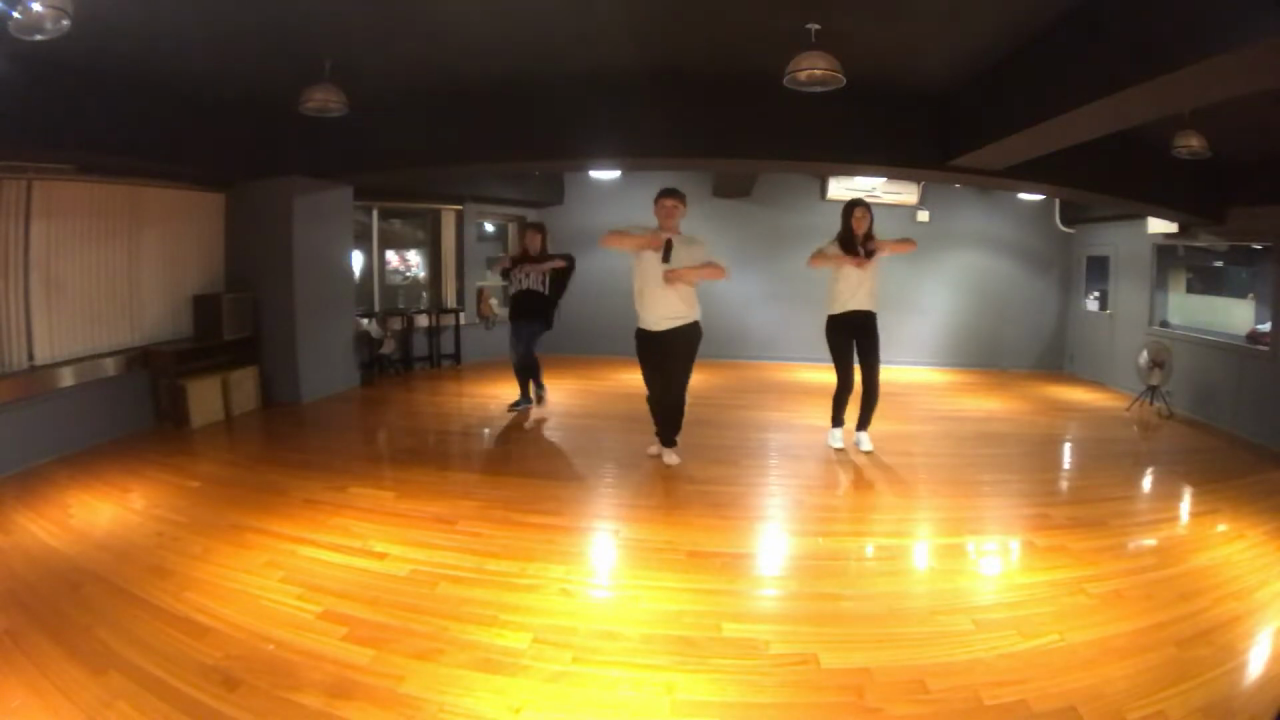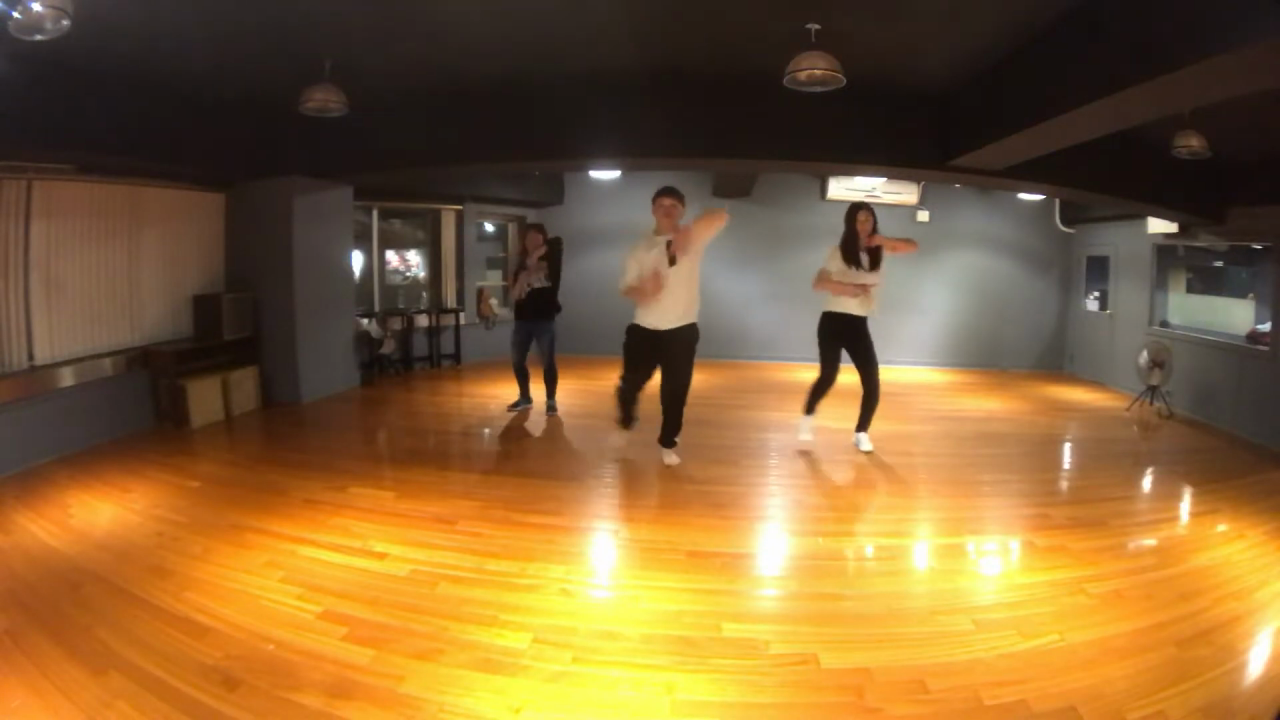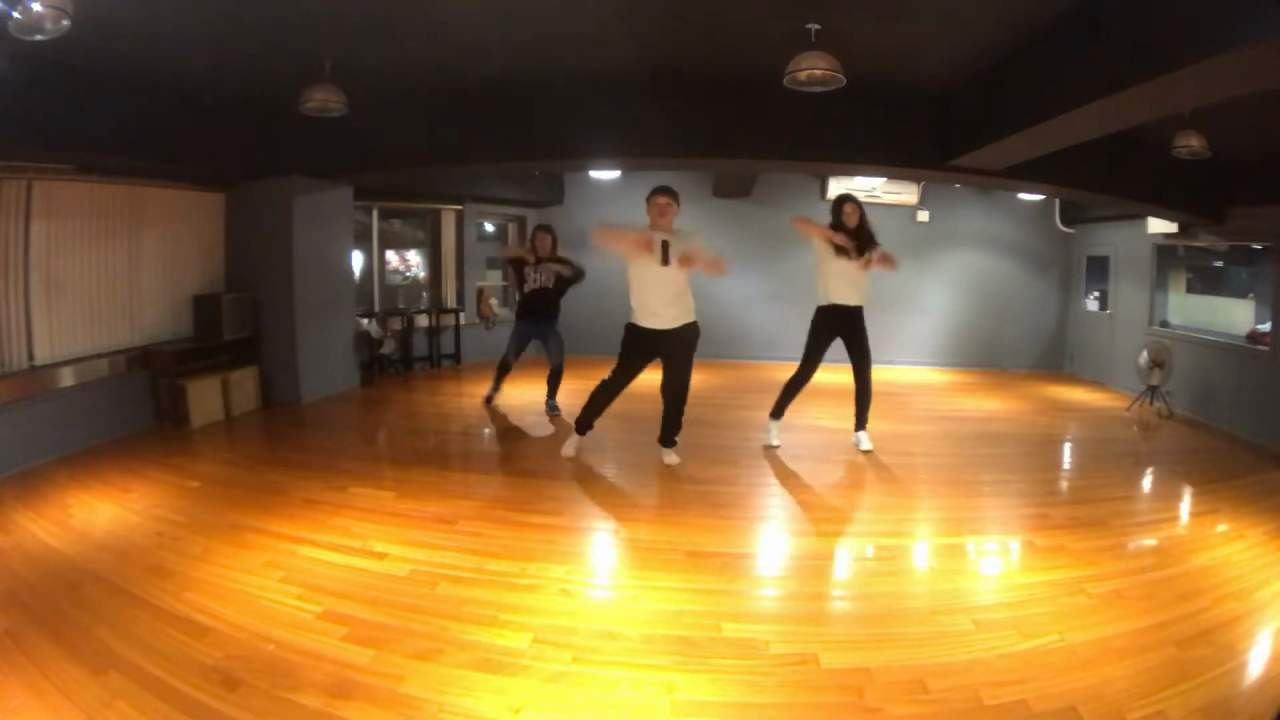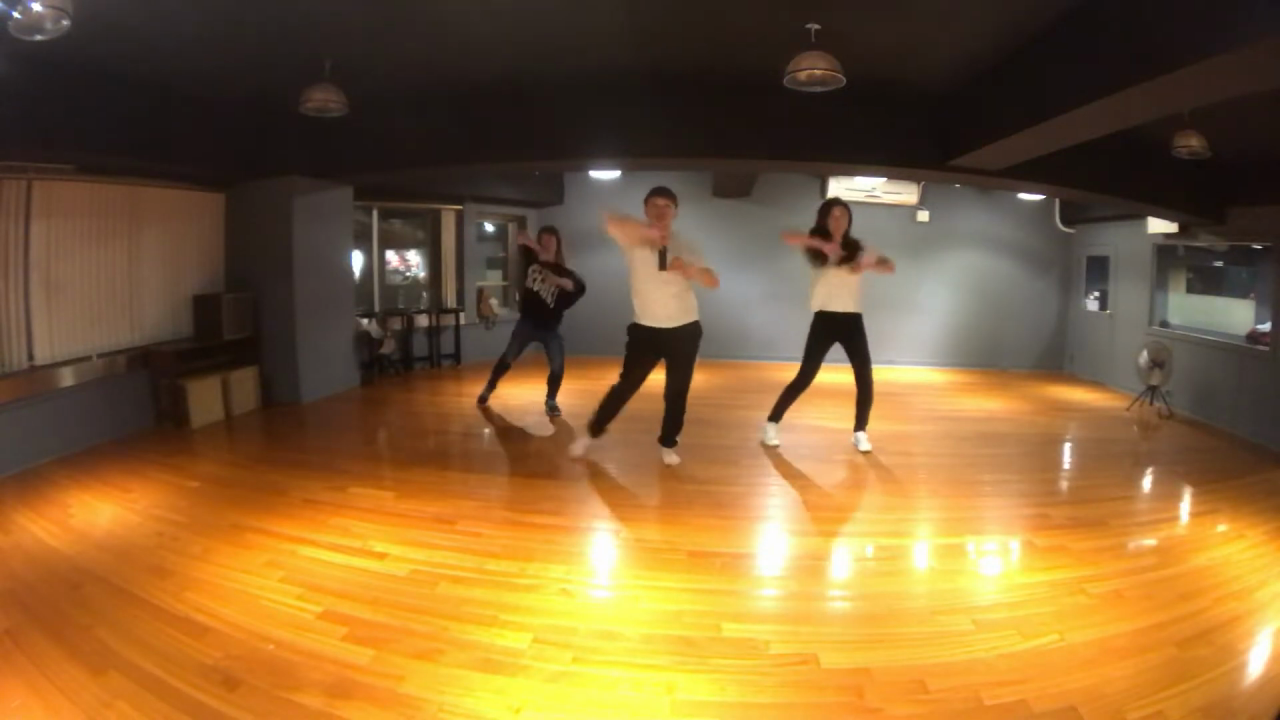
dt=0.2s
person 1, frame 1
left shoulder: (694, 246)
right shoulder: (642, 238)
left elbow: (719, 272)
right elbow: (608, 240)
left wrist: (683, 272)
right wrist: (645, 240)
left hip: (683, 328)
right hip: (648, 330)
left knee: (675, 389)
right knee: (655, 391)
left ankle: (668, 444)
right ankle: (662, 438)
person 1, frame 2
left shoulder: (693, 238)
right shoulder: (641, 250)
left elbow: (721, 216)
right elbow: (627, 290)
left wrist: (685, 234)
right wrist: (644, 290)
left hip: (682, 330)
right hip: (644, 330)
left knee: (675, 391)
right knee: (630, 385)
left ankle: (667, 444)
right ankle: (625, 424)
person 1, frame 3
left shoulder: (685, 242)
right shoulder: (635, 241)
left elbow: (718, 268)
right elbow: (600, 236)
left wrist: (698, 260)
right wrist: (634, 239)
left hip: (682, 330)
right hip: (643, 329)
left knee: (675, 391)
right knee: (616, 381)
left ankle: (667, 444)
right ankle: (579, 432)
person 1, frame 4
left shoulder: (686, 248)
right shoulder: (635, 240)
left elbow: (713, 282)
right elbow: (611, 223)
left wrist: (691, 270)
right wrist: (652, 232)
left hip: (684, 330)
right hip: (646, 329)
left knee: (677, 391)
right knee: (626, 384)
left ankle: (668, 444)
right ankle: (592, 433)
person 2, frame 1
left shoulder: (876, 247)
right shoulder: (837, 247)
left elbow: (911, 245)
right elbow: (813, 261)
left wrist: (883, 245)
right wrist: (849, 259)
left hip: (866, 319)
right hip: (839, 319)
left knee: (871, 381)
right knee: (846, 380)
left ankle: (862, 432)
right ankle: (836, 428)
person 2, frame 2
left shoulder: (879, 249)
right shoulder: (839, 252)
left elbow: (912, 246)
right elbow: (819, 283)
left wrist: (884, 241)
right wrist: (851, 288)
left hip: (858, 324)
right hip: (833, 320)
left knee: (872, 384)
right knee: (828, 377)
left ankle: (862, 432)
right ankle: (808, 416)
person 2, frame 3
left shoulder: (866, 243)
right shoulder: (824, 239)
left elbow: (892, 263)
right elbow: (797, 222)
left wrist: (876, 261)
right wrist: (831, 234)
left hip: (854, 316)
right hip: (828, 313)
left knee: (864, 377)
right knee: (805, 372)
left ankle: (861, 431)
right ankle: (773, 423)
person 2, frame 4
left shoulder: (858, 249)
right shoulder: (817, 245)
left elbow: (889, 266)
right elbow: (787, 238)
left wrist: (867, 265)
right wrist: (819, 243)
left hip: (852, 320)
right hip: (824, 320)
left knee: (865, 382)
right knee: (804, 378)
left ankle: (860, 432)
right ankle: (772, 423)
person 3, frame 1
left shoulder: (550, 260)
right shoulder: (517, 261)
left elbow: (570, 261)
right elbow: (500, 273)
left wrist: (545, 265)
right wrist: (505, 265)
left hip: (539, 316)
right hip: (518, 316)
left knee: (526, 352)
right knee: (517, 358)
left ankle: (539, 387)
right ankle: (525, 397)
person 3, frame 2
left shoulder: (549, 259)
right shoulder: (521, 267)
left elbow: (557, 243)
right elbow: (515, 296)
left wrist: (534, 257)
right wrist: (521, 278)
left hip: (544, 318)
right hip: (523, 319)
left knee: (548, 361)
right knee: (517, 360)
left ankle: (551, 400)
right ankle: (525, 398)
person 3, frame 3
left shoulder: (558, 263)
right shoulder: (524, 261)
left elbow: (579, 274)
right elbow: (505, 252)
left wrist: (557, 268)
right wrist: (525, 254)
left hip: (547, 321)
right hip: (525, 319)
left knee: (557, 362)
right knee: (509, 358)
left ankle: (551, 400)
right ankle: (495, 389)
person 3, frame 4
left shoulder: (563, 271)
right shoulder: (533, 261)
left elbow: (579, 289)
right elbow: (523, 239)
left wrist: (559, 280)
right wrist: (537, 249)
left hip: (549, 326)
right hip: (527, 322)
left knee: (557, 366)
right knee: (508, 357)
left ankle: (551, 401)
right ankle: (489, 389)
